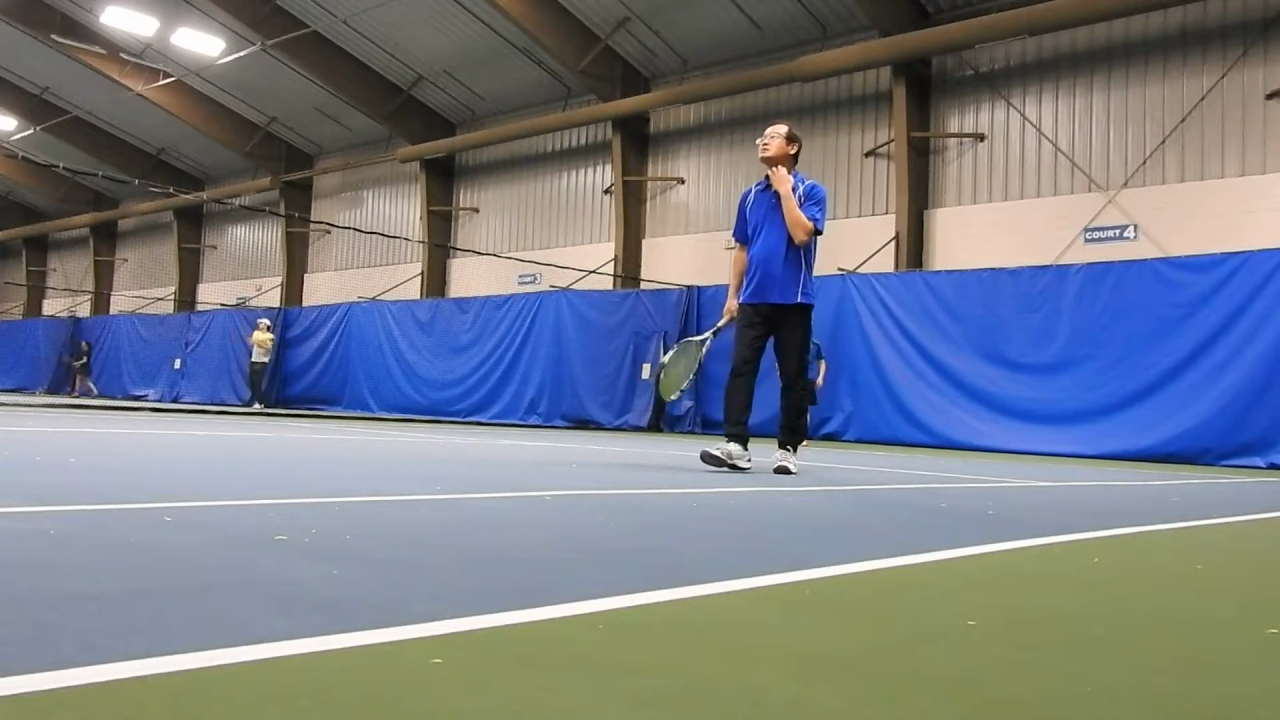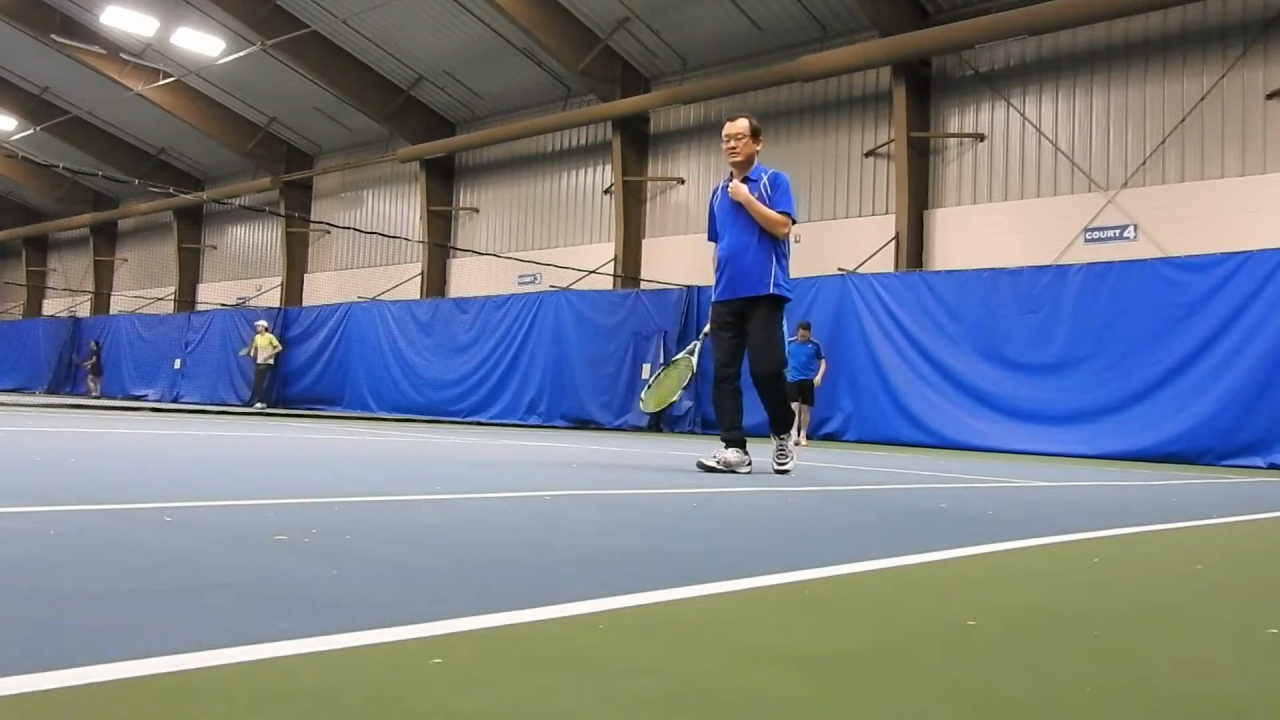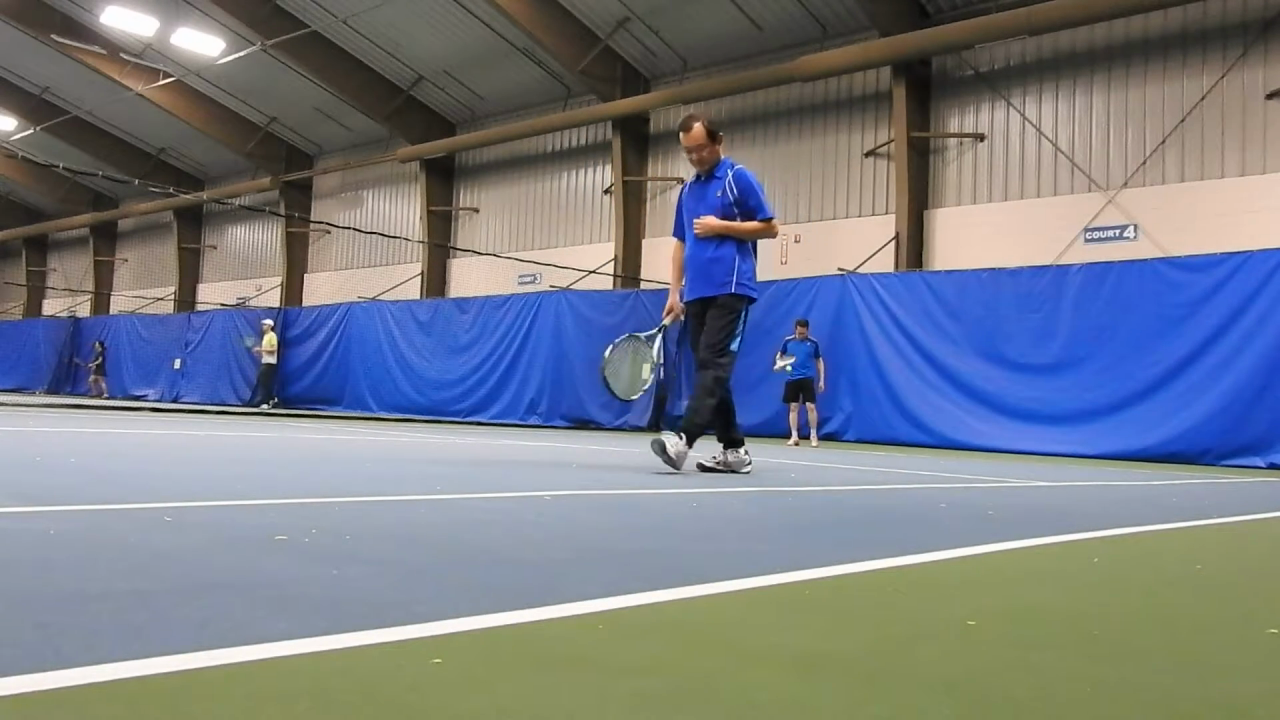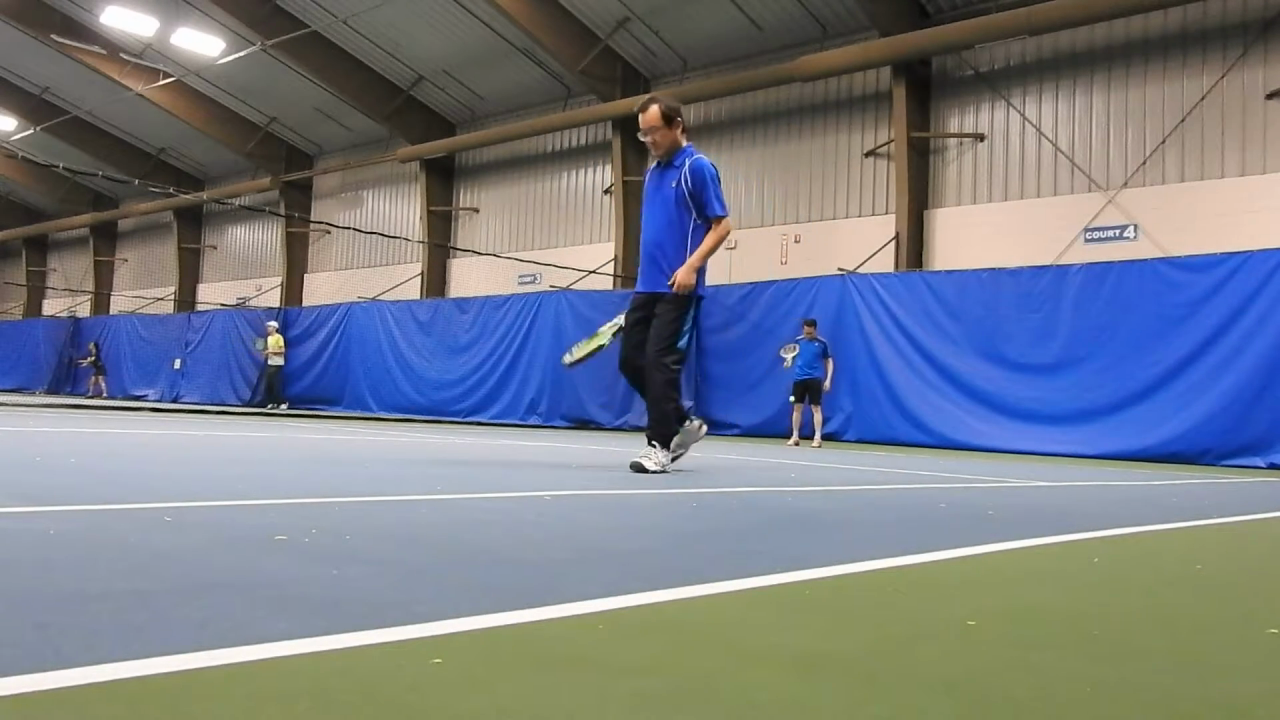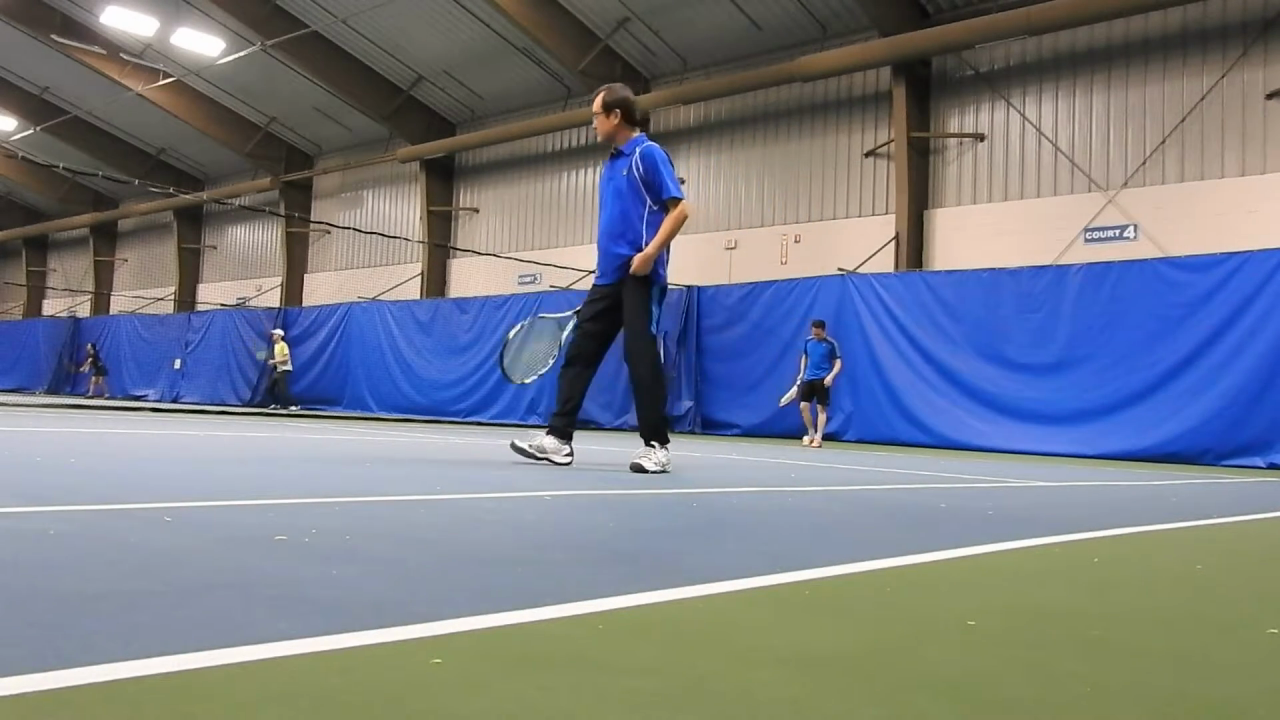
dt=0.4s
person 1, frame 1
left shoulder: (810, 191)
right shoulder: (750, 195)
left elbow: (801, 234)
left wrist: (785, 190)
right wrist: (733, 294)
left hip: (793, 300)
right hip: (753, 299)
left knee: (793, 377)
right knee: (741, 369)
left ankle: (787, 448)
right ankle: (735, 444)
person 1, frame 2
left shoulder: (774, 181)
right shoulder: (719, 193)
left elbow: (782, 227)
left wrist: (746, 198)
right wrist: (714, 293)
left hip: (764, 291)
right hip: (726, 296)
left knee: (766, 368)
right knee: (724, 372)
left ankle: (782, 434)
right ankle: (734, 449)
person 1, frame 3
left shoulder: (740, 178)
right shoulder: (687, 190)
left elbow: (769, 227)
left wrist: (721, 226)
right wrist: (674, 291)
left hip: (730, 289)
right hip: (697, 293)
left knee: (713, 363)
right knee: (710, 368)
left ankle: (684, 439)
right ankle: (734, 449)
person 1, frame 4
left shoulder: (698, 168)
right shoulder: (652, 172)
left elbow: (721, 227)
left wrist: (691, 267)
left hip: (677, 288)
right hip: (647, 287)
left knee: (662, 362)
right knee: (630, 360)
left ankle: (660, 445)
right ankle: (683, 423)
person 1, frame 5
left shoulder: (649, 155)
right shoulder: (610, 163)
left elbow: (679, 209)
left wrist: (651, 253)
left hip: (639, 277)
right hip: (608, 278)
left knee: (641, 358)
right knee: (579, 355)
left ankle: (656, 445)
right ankle: (558, 438)
